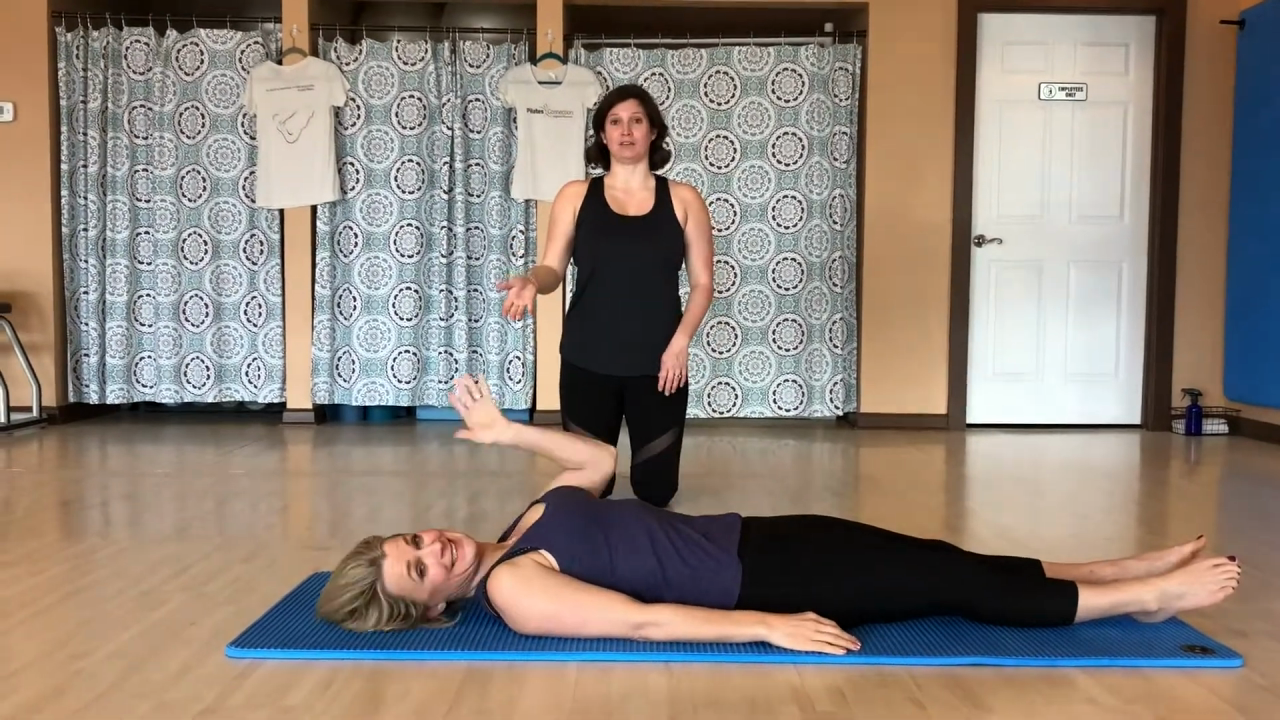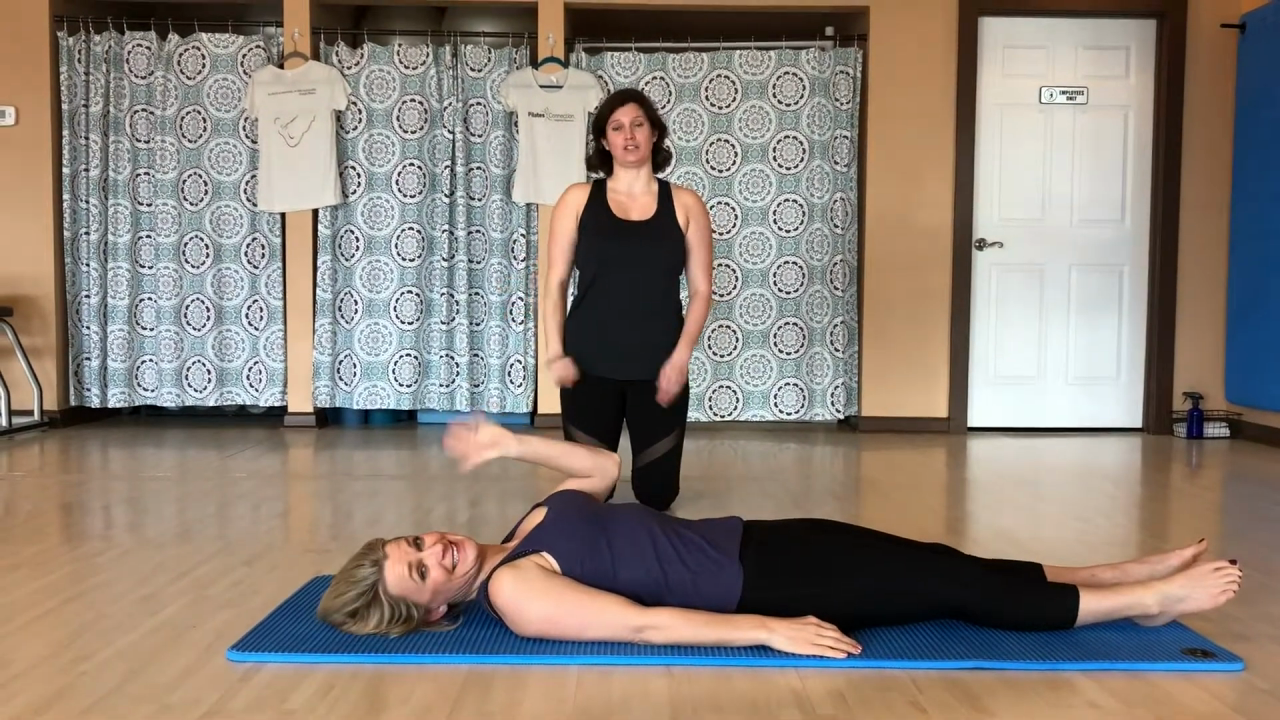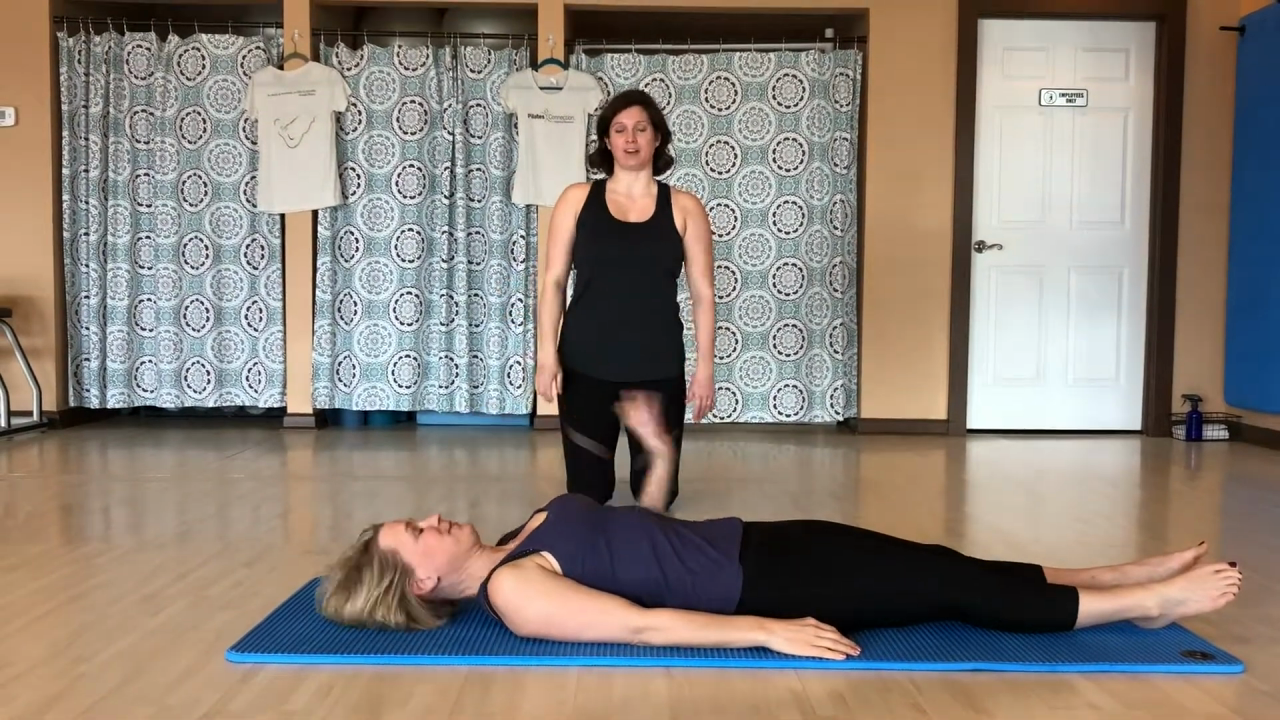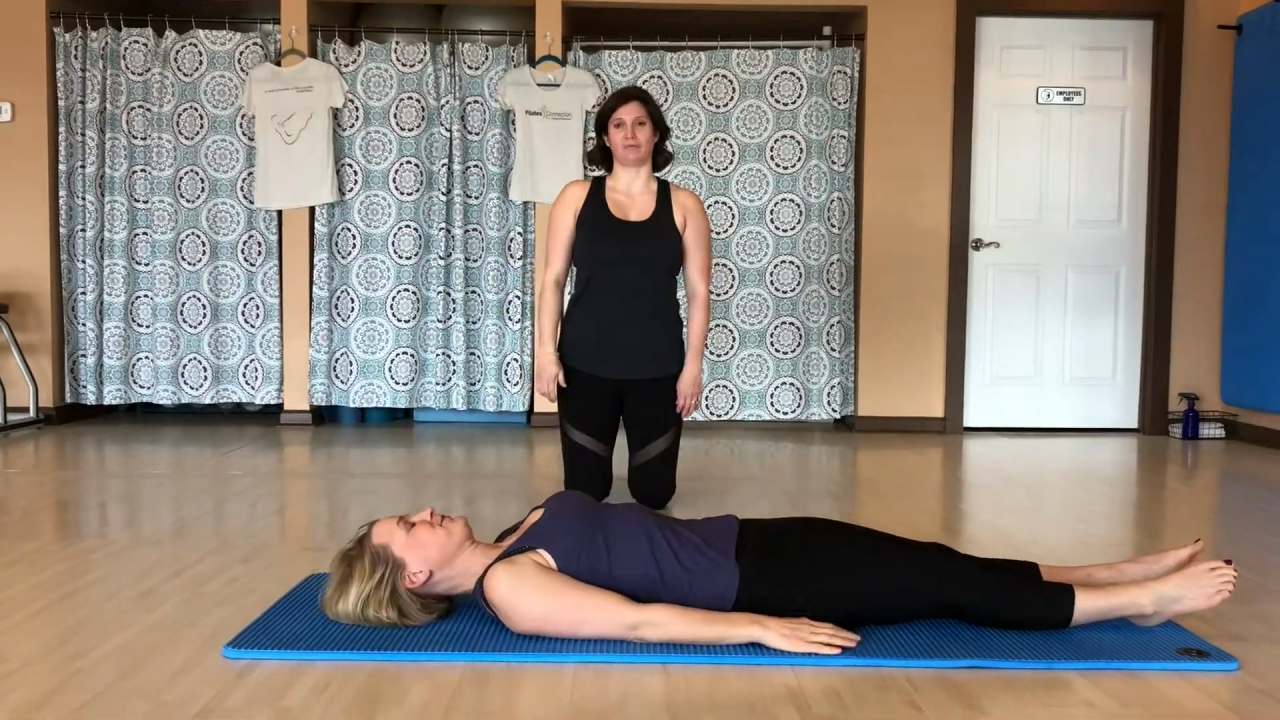
dt=0.4s
person 1, frame 1
left shoulder: (526, 527)
right shoulder: (517, 595)
left elbow: (601, 461)
right elbow: (644, 621)
left wrist: (507, 427)
right wrist: (768, 624)
left hip: (751, 540)
right hip: (750, 583)
left knee: (947, 559)
right knee: (956, 587)
left ankle: (1139, 572)
right ankle: (1145, 597)
person 1, frame 2
left shoulder: (527, 531)
right shoulder: (515, 597)
left elbow: (605, 466)
right elbow: (643, 625)
left wrist: (519, 439)
right wrist: (771, 631)
left hip: (751, 542)
right hip: (752, 588)
left knee: (948, 565)
right knee: (958, 593)
left ankle: (1139, 575)
right ankle: (1145, 602)
person 1, frame 3
left shoulder: (524, 540)
right shoulder: (516, 597)
right elbow: (642, 624)
left wrist: (655, 450)
right wrist: (767, 632)
left hip: (749, 543)
right hip: (752, 587)
left knee: (948, 565)
right knee: (959, 594)
left ankle: (1141, 576)
right ankle: (1145, 603)
person 1, frame 4
left shoulder: (519, 542)
right shoulder: (511, 592)
right elbow: (638, 621)
right wrist: (766, 629)
left hip: (745, 542)
right hip: (747, 584)
left knee: (941, 564)
right knee: (951, 591)
left ankle: (1136, 577)
right ankle: (1142, 601)
person 2, frame 1
left shoulder: (683, 199)
right shoulder: (576, 196)
left elbow: (702, 283)
right elbow: (552, 269)
left wrist: (680, 341)
right wrist: (530, 282)
left hip: (657, 364)
right hip: (587, 362)
left knee: (656, 491)
person 2, frame 2
left shoulder: (685, 203)
right shoulder: (578, 199)
left elbow: (701, 289)
right elbow: (556, 281)
left wrist: (681, 354)
right wrist: (555, 350)
left hip: (659, 367)
right hip: (591, 365)
left knee: (657, 494)
person 2, frame 3
left shoulder: (684, 207)
right shoulder: (577, 199)
left elbow: (702, 292)
right elbow: (554, 282)
left wrist: (705, 366)
right wrist: (546, 353)
left hip: (657, 369)
right hip: (586, 367)
left knee: (656, 496)
right knee: (587, 493)
person 2, frame 4
left shoulder: (684, 204)
right shoulder: (577, 196)
left elbow: (698, 291)
right elbow: (553, 279)
left wrist: (693, 365)
right wrist: (546, 352)
left hip: (657, 367)
right hip: (586, 364)
left knee: (653, 493)
right knee: (585, 490)
